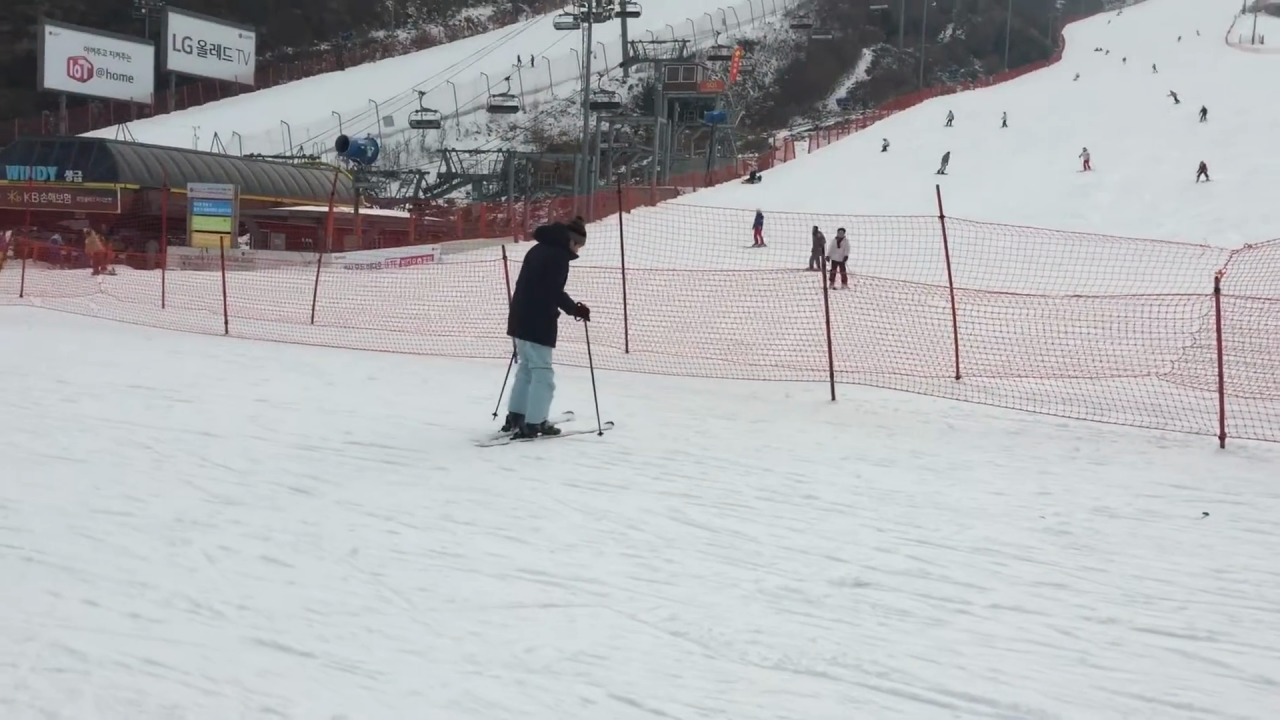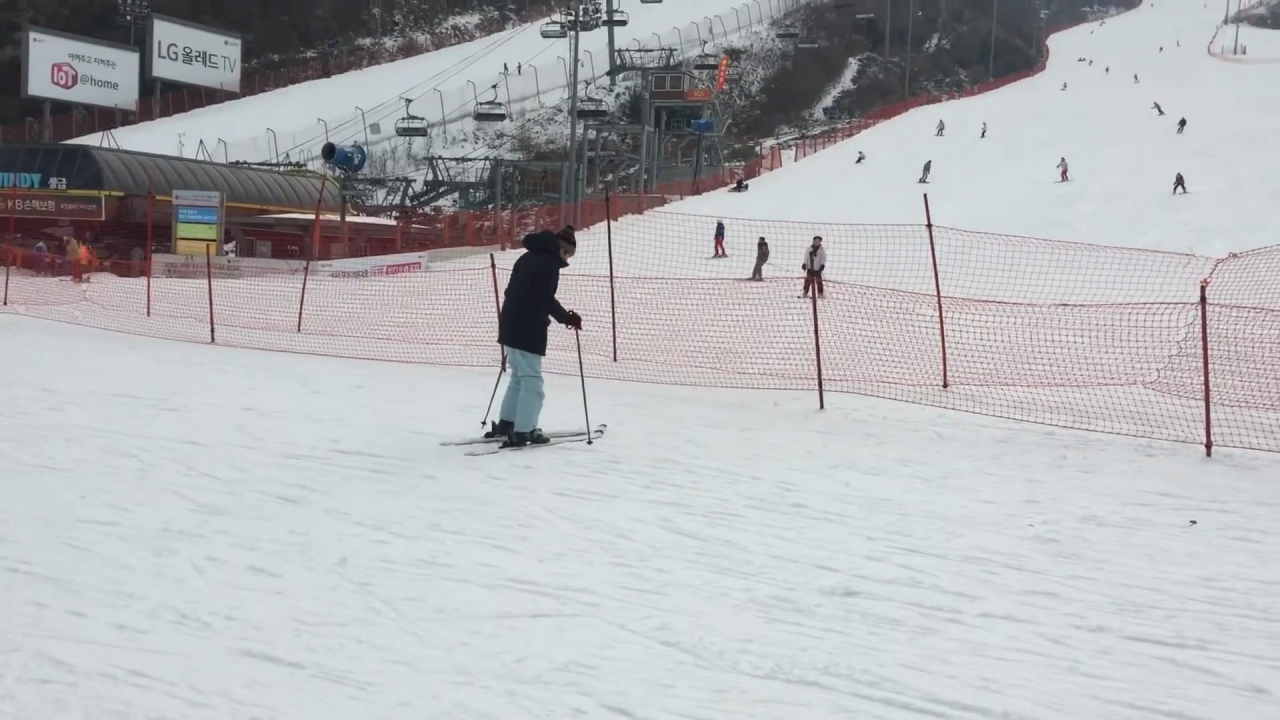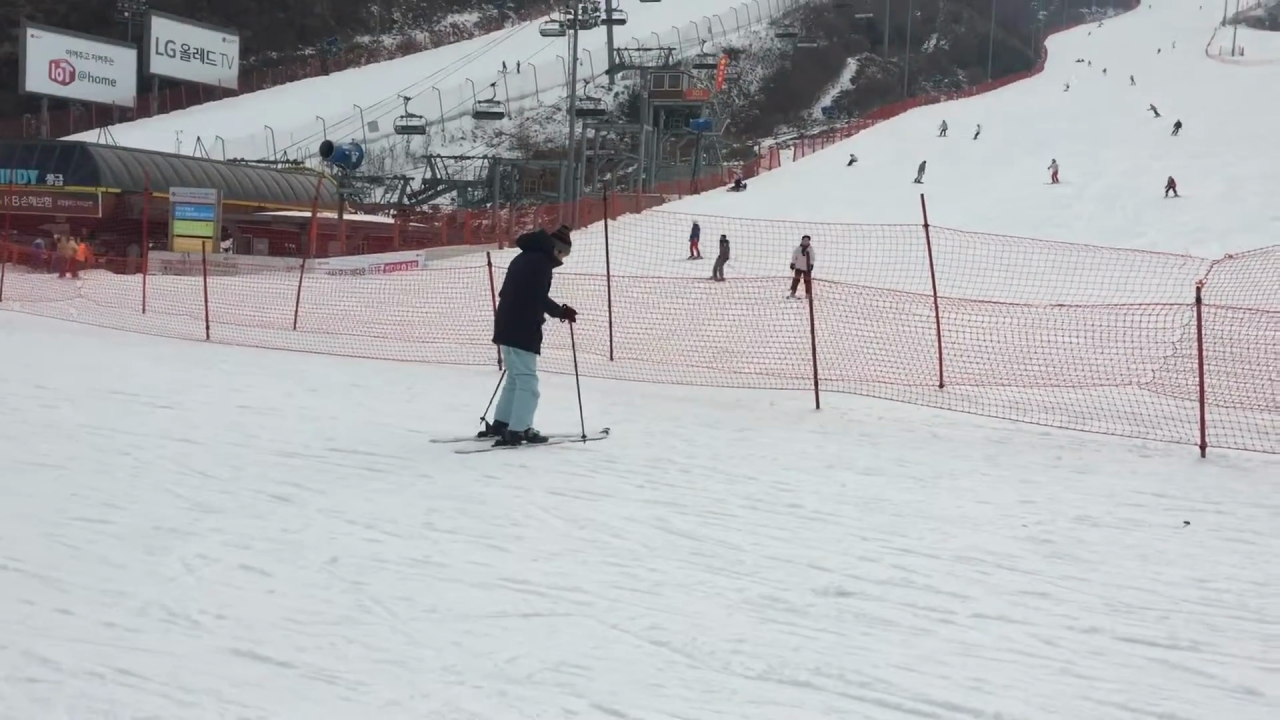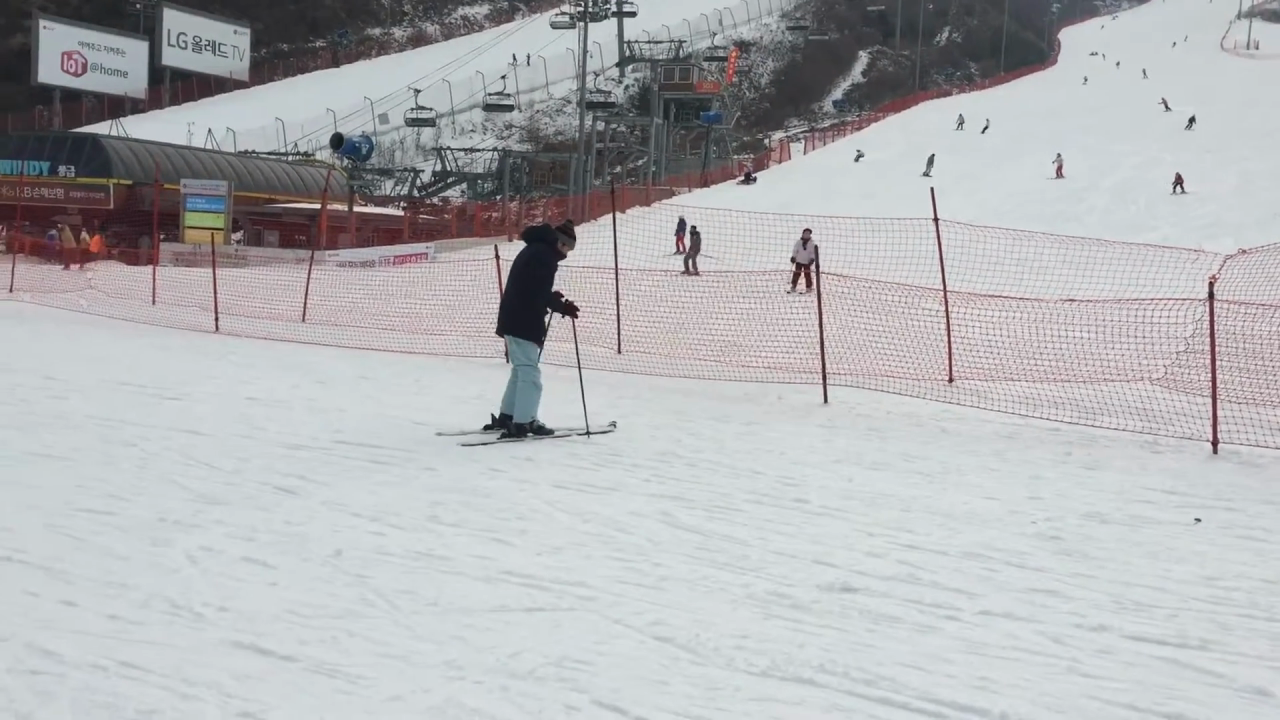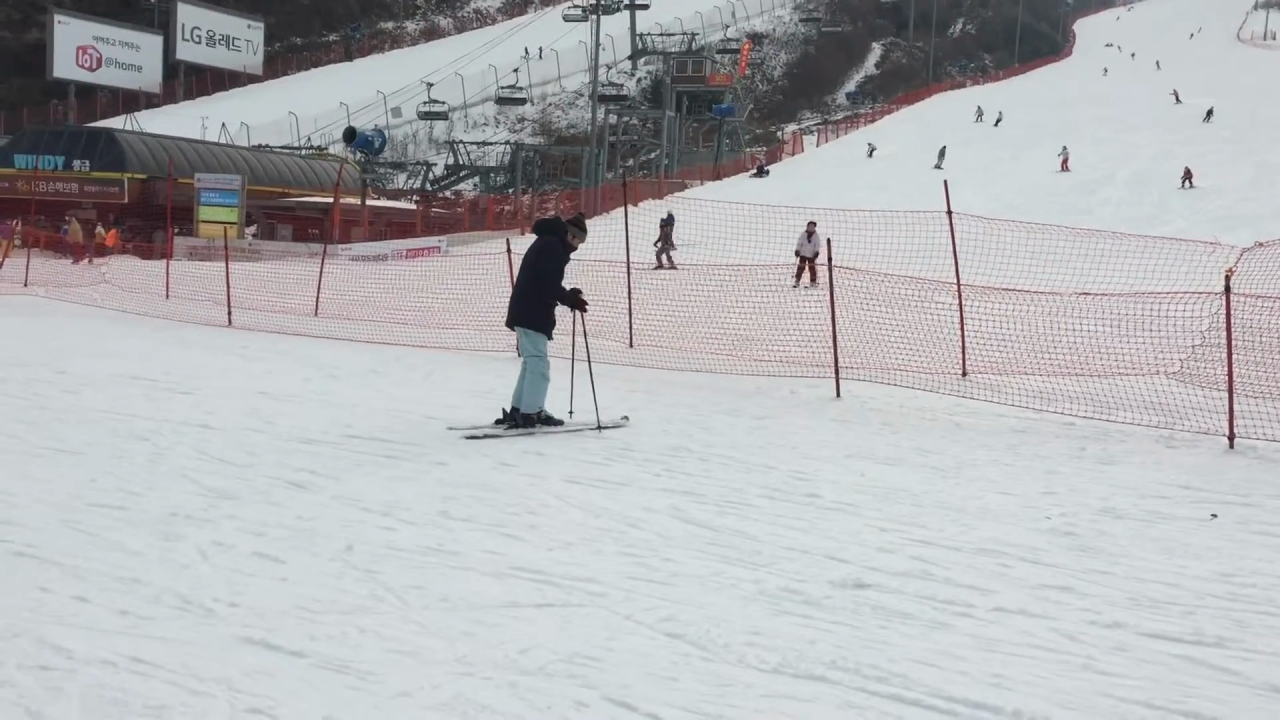
dt=0.2s
person 1, frame 1
left shoulder: (537, 249)
right shoulder: (559, 255)
right elbow: (555, 291)
right wrist: (575, 309)
left hip: (521, 317)
right hip: (539, 321)
left knee: (526, 368)
right knee: (542, 371)
left ankle: (516, 416)
right ankle: (534, 422)
person 1, frame 2
left shoulder: (527, 258)
right shoulder: (549, 263)
left elbow: (511, 291)
right elbow: (546, 299)
right wrist: (566, 317)
left hip: (511, 325)
right hip: (529, 329)
left knee: (519, 377)
right knee: (531, 380)
left ankle: (506, 423)
right ankle: (523, 431)
person 1, frame 3
left shoulder: (524, 257)
right shoulder: (541, 261)
right elbow: (538, 297)
right wrist: (560, 311)
left hip: (507, 325)
right hip: (522, 328)
left knee: (515, 377)
right knee: (527, 379)
left ankle: (501, 423)
right ankle: (518, 430)
person 1, frame 4
left shoulder: (533, 250)
right shoulder: (544, 253)
right elbow: (538, 289)
left wrist: (552, 298)
right wrist: (561, 306)
left hip: (514, 317)
right hip: (523, 320)
left knee: (521, 369)
right knee: (529, 371)
left ankle: (507, 416)
right ankle: (523, 422)
person 1, frame 5
left shoulder: (547, 243)
right shoulder: (552, 245)
right elbow: (547, 282)
left wrist: (568, 295)
right wrist: (570, 299)
left hip: (527, 310)
right hip: (532, 312)
left knee: (531, 362)
right knee: (538, 362)
left ankle: (519, 410)
right ankle: (531, 412)
